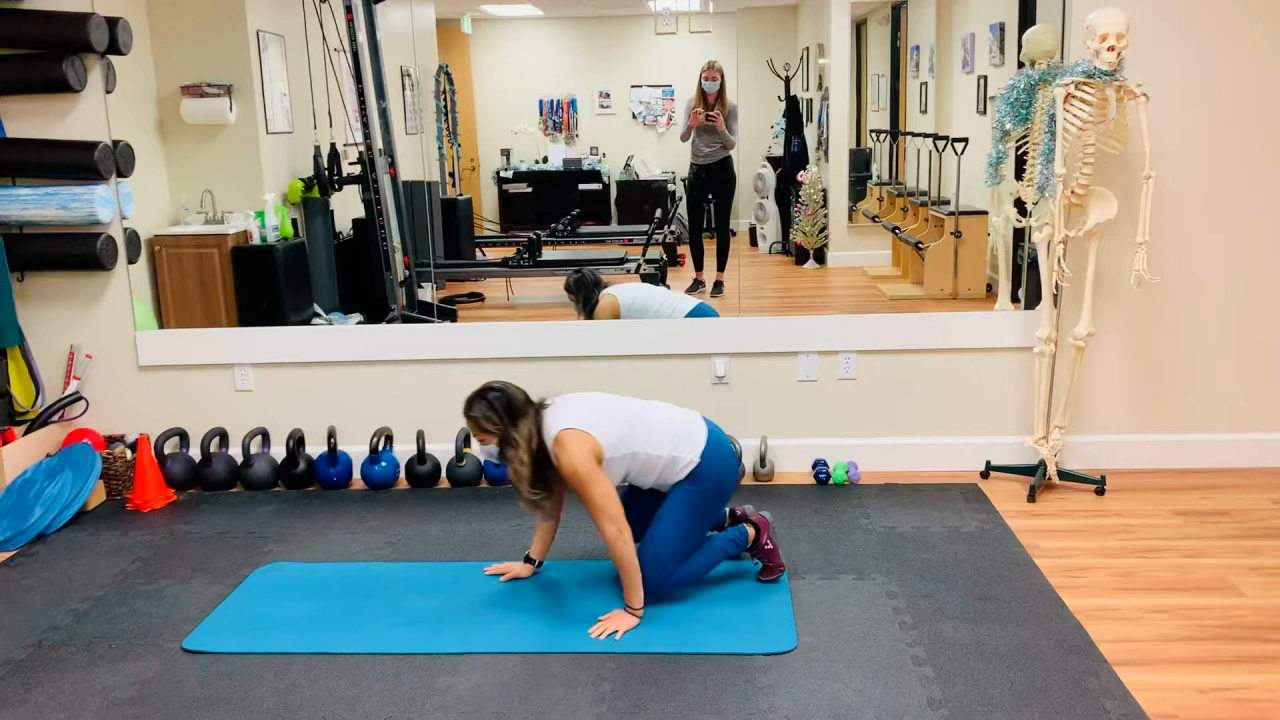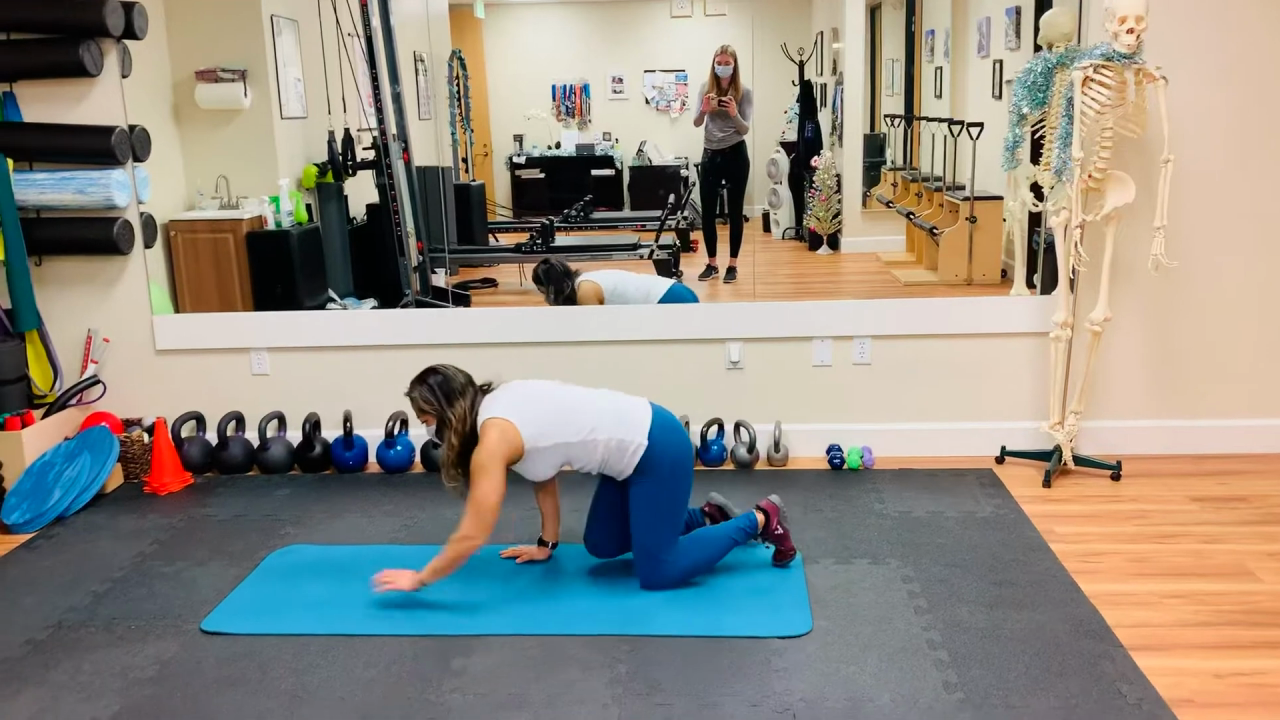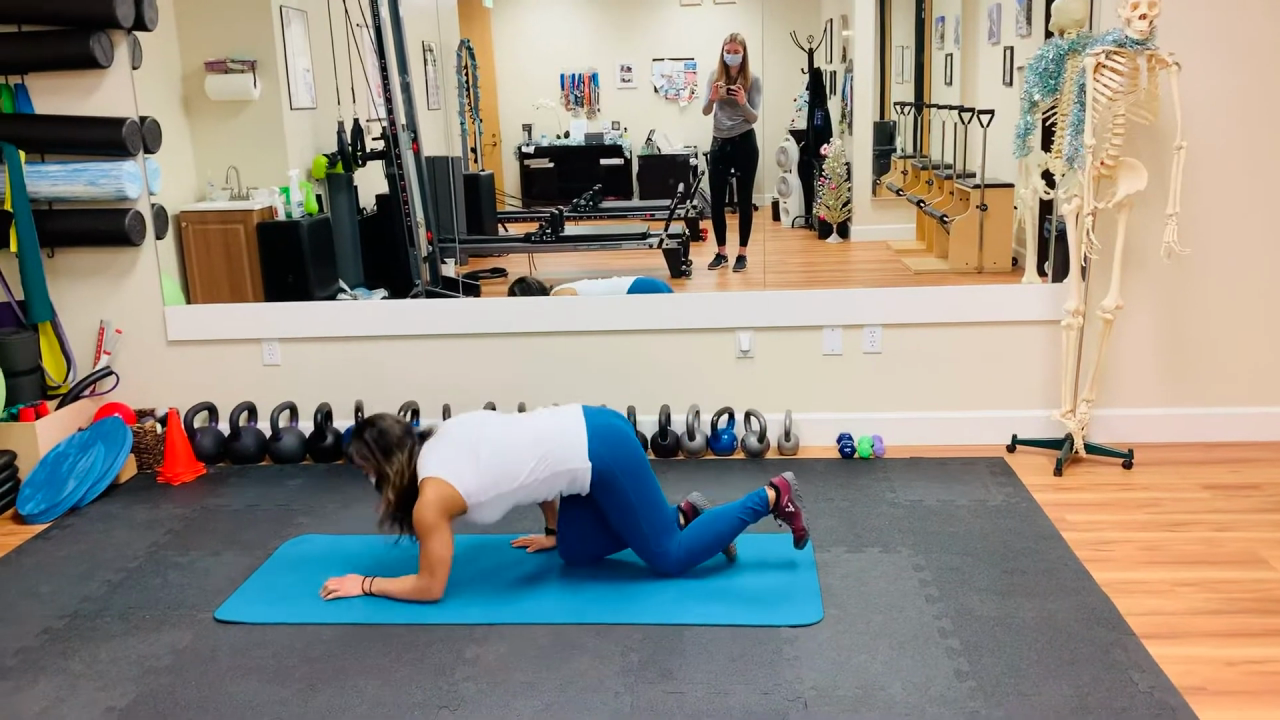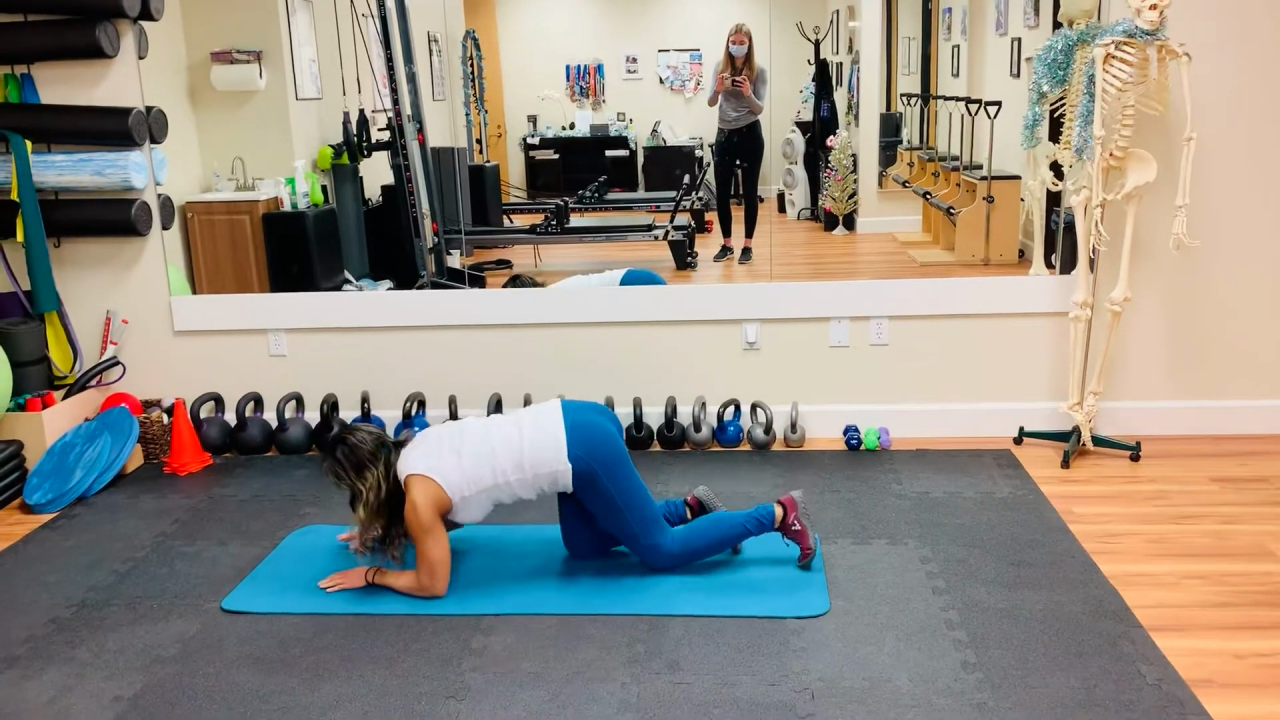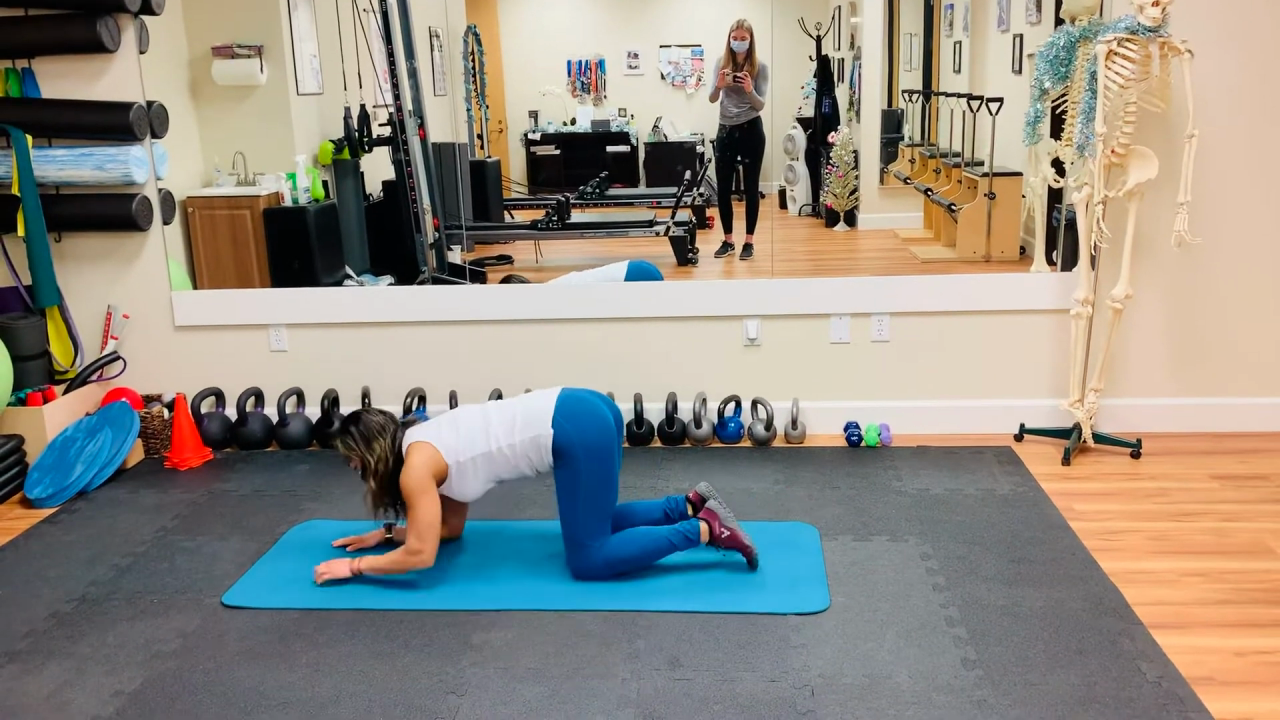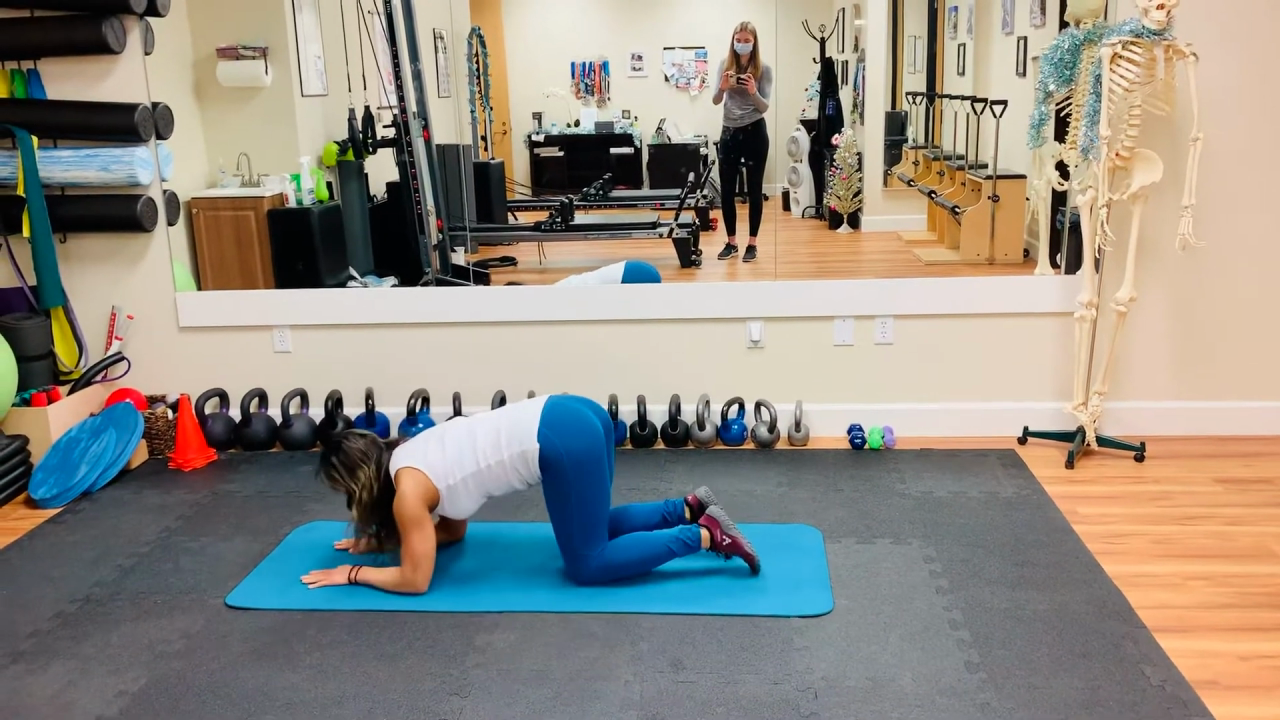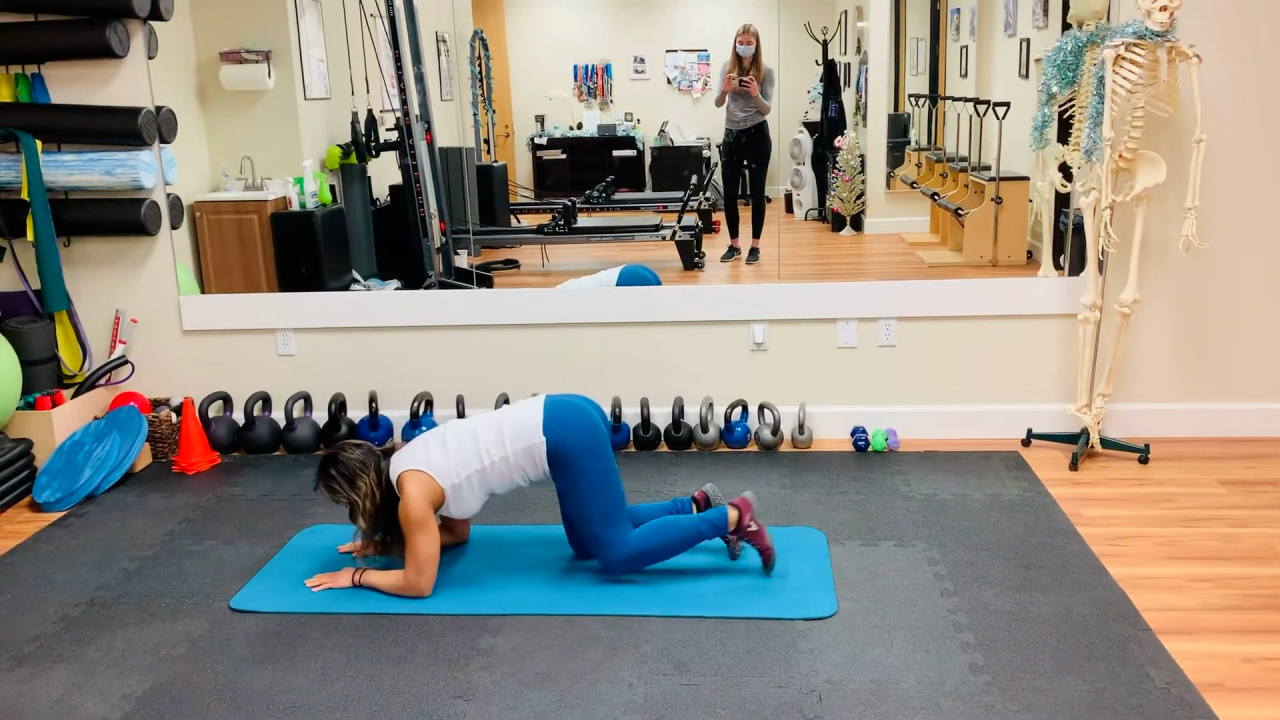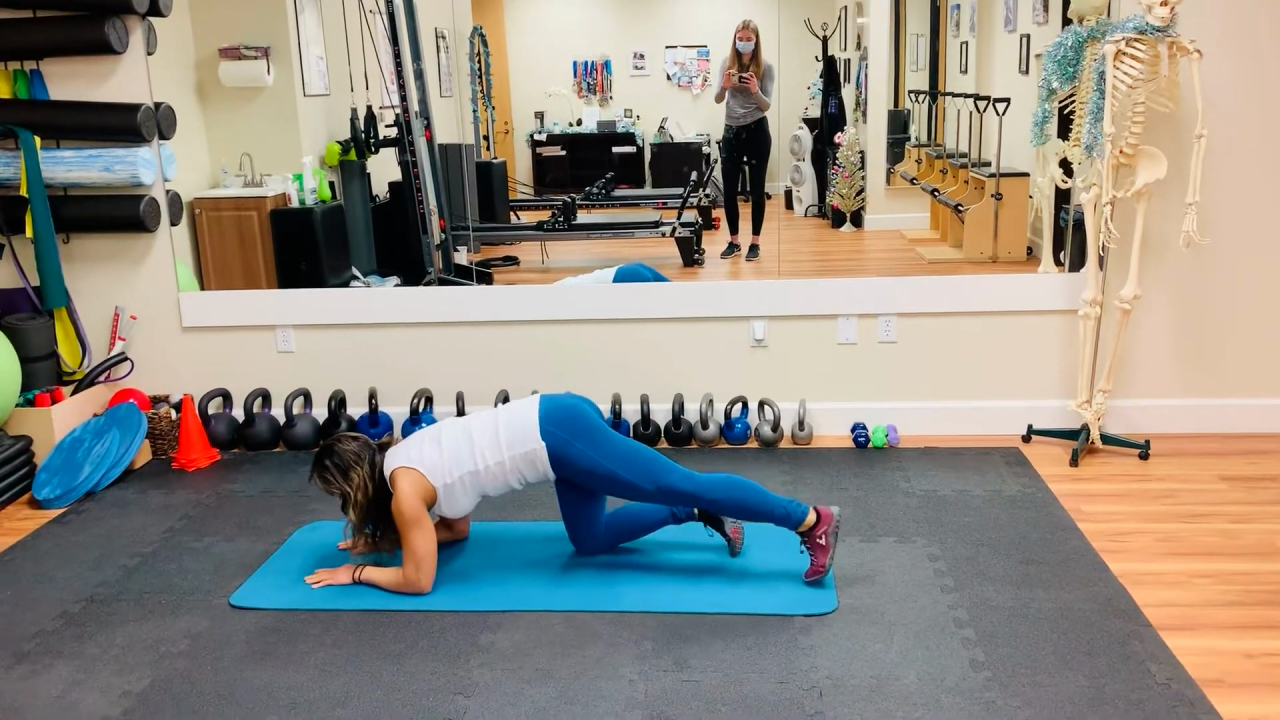
dt=0.5s
person 1, frame 1
left shoulder: (569, 447)
right shoulder: (546, 420)
left elbow: (615, 529)
right elbow: (553, 498)
left wrist: (632, 609)
right wrist: (531, 561)
left hip: (707, 463)
right hip: (683, 448)
left knee: (655, 577)
right knee: (635, 534)
left ankle: (749, 534)
right ankle: (728, 518)
person 1, frame 2
left shoulder: (491, 439)
right shoulder: (498, 404)
left elbow: (472, 535)
right elbow: (543, 475)
left wrist: (418, 579)
right wrist: (547, 544)
left hip: (659, 449)
right hip: (642, 434)
left knee: (657, 573)
right knee: (599, 546)
left ankle: (759, 520)
right ankle: (706, 516)
person 1, frame 3
left shoulder: (431, 495)
right shoulder: (444, 434)
left elbow: (430, 587)
left wrist: (365, 584)
right wrist: (552, 531)
left hip: (603, 452)
right hip: (590, 424)
left knee: (669, 557)
right knee: (577, 552)
left ankle: (772, 497)
right ankle: (684, 512)
person 1, frame 4
left shoulder: (417, 496)
right shoulder: (419, 442)
left elbow: (433, 585)
left wrist: (368, 575)
right wrist: (376, 533)
left hip: (582, 450)
right hip: (575, 418)
left knee: (660, 550)
right knee: (583, 546)
left ankle: (778, 514)
right ankle: (690, 507)
person 1, frame 5
left shoulder: (416, 466)
right shoulder: (425, 439)
left elbow: (420, 555)
right elbow: (449, 525)
left wrist: (355, 567)
right wrist: (386, 533)
left hip: (578, 429)
right hip: (586, 411)
left knee: (590, 560)
right knee: (592, 525)
left ankle: (704, 529)
right ankle: (693, 504)
person 1, frame 6
left shoulder: (407, 490)
right shoulder: (411, 454)
left elbow: (415, 580)
right elbow: (451, 529)
left wrist: (351, 573)
right wrist: (382, 539)
left hip: (564, 441)
right hip: (574, 415)
left knee: (587, 565)
right knee: (591, 530)
left ankle: (704, 535)
right ankle: (689, 508)
person 1, frame 7
left shoulder: (411, 491)
right shoulder: (405, 460)
left elbow: (418, 583)
right elbow: (455, 530)
left wrist: (354, 576)
right wrist: (381, 540)
left hip: (567, 431)
right hip: (566, 416)
left knee: (619, 554)
right knee: (587, 543)
left ankle: (734, 517)
right ankle: (695, 505)
person 1, frame 8
left shoulder: (403, 488)
right shoulder: (402, 454)
left elbow: (418, 580)
right elbow: (454, 527)
left wrist: (356, 572)
right wrist: (380, 537)
left hip: (558, 437)
right hip: (559, 419)
left knee: (680, 482)
right knee: (591, 540)
left ankle: (811, 521)
right ankle: (698, 512)
person 2, frame 1
left shoulder: (730, 107)
right shoulder: (693, 104)
left elbow: (732, 145)
right elbow: (683, 138)
left wrist: (722, 129)
right wrist: (691, 125)
left hip: (722, 170)
right hip: (697, 170)
left knee: (721, 226)
right knee: (694, 226)
left ankle: (719, 279)
right ankle: (699, 278)
person 2, frame 2
left shoulder: (744, 92)
right shoulder: (706, 88)
left elbow: (745, 129)
right elbow: (697, 124)
left wrist: (734, 114)
right wrist: (704, 110)
left hip: (735, 155)
right hip: (710, 154)
left knee: (734, 211)
right knee: (707, 212)
left ankle: (732, 265)
right ankle: (712, 264)
person 2, frame 3
left shoulder: (753, 80)
right shoulder: (715, 76)
left elbow: (754, 118)
right elbow: (705, 112)
left wrist: (743, 102)
right wrist: (712, 98)
left hip: (744, 143)
right hip: (719, 143)
left knee: (744, 200)
right knee: (717, 200)
left ankle: (742, 254)
right ankle: (721, 252)
person 2, frame 4
left shoulder: (758, 71)
right shoulder: (720, 67)
left elbow: (759, 109)
right elbow: (711, 103)
left wrist: (748, 94)
right wrist: (717, 89)
left hip: (749, 134)
right hip: (724, 134)
left knee: (749, 192)
right knee: (722, 192)
left ankle: (747, 246)
right ankle: (727, 244)
person 2, frame 5
left shoulder: (760, 67)
right shoulder: (721, 63)
left elbow: (761, 105)
right elbow: (712, 99)
left wrist: (749, 90)
right wrist: (719, 86)
left hip: (751, 131)
right hip: (726, 130)
left knee: (750, 188)
right knee: (723, 188)
left ankle: (748, 242)
right ankle: (728, 240)
person 2, frame 6
left shoulder: (764, 69)
right shoulder: (725, 65)
left elbow: (765, 107)
right elbow: (716, 101)
left wrist: (753, 92)
right wrist: (722, 87)
left hip: (754, 132)
right hip: (729, 132)
left knee: (754, 190)
right knee: (727, 190)
left ankle: (752, 244)
right ankle: (731, 242)
person 2, frame 7
left shoulder: (766, 72)
right shoulder: (727, 68)
left elbow: (767, 109)
right elbow: (718, 104)
left wrist: (755, 94)
right wrist: (724, 90)
left hip: (757, 135)
right hip: (732, 135)
left knee: (756, 192)
right knee: (729, 193)
left ankle: (755, 246)
right ankle: (734, 245)
person 2, frame 8
left shoulder: (765, 67)
right shoulder: (727, 63)
left elbow: (767, 105)
right elbow: (718, 100)
left wrist: (755, 90)
right wrist: (724, 86)
left hip: (757, 131)
right hip: (731, 131)
left knee: (756, 189)
right knee: (729, 189)
left ankle: (755, 242)
right ankle: (734, 241)
